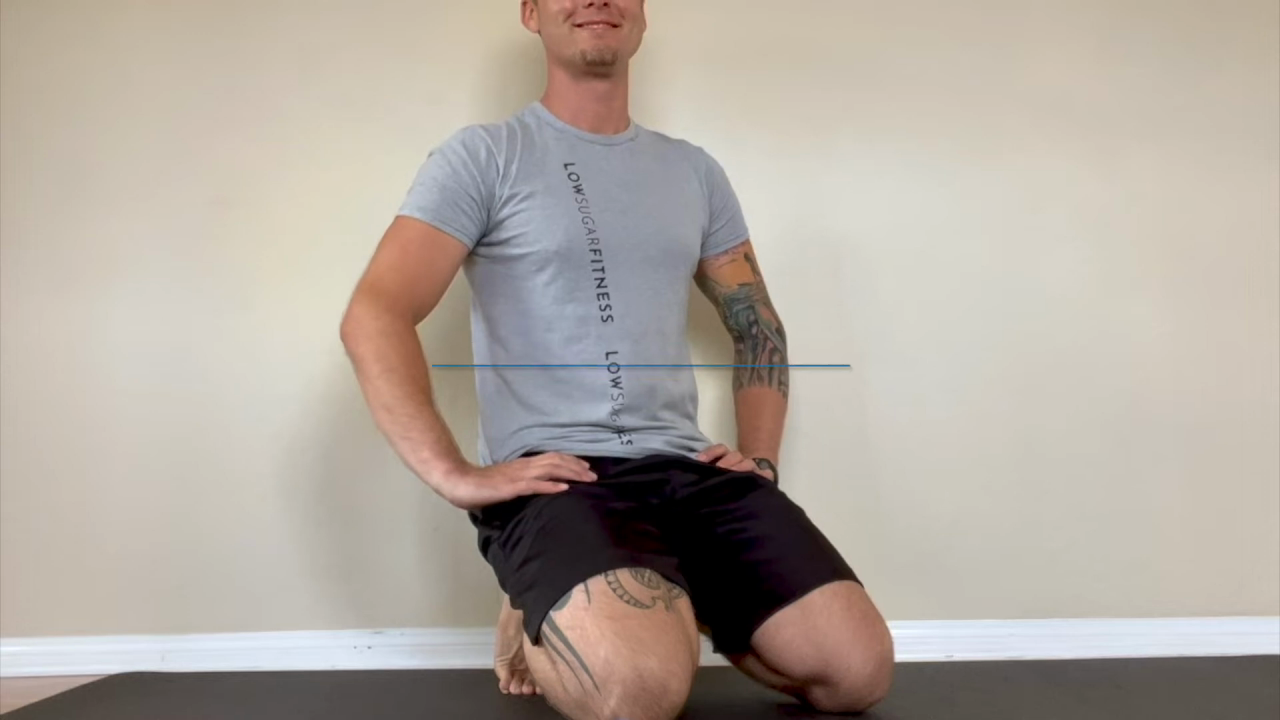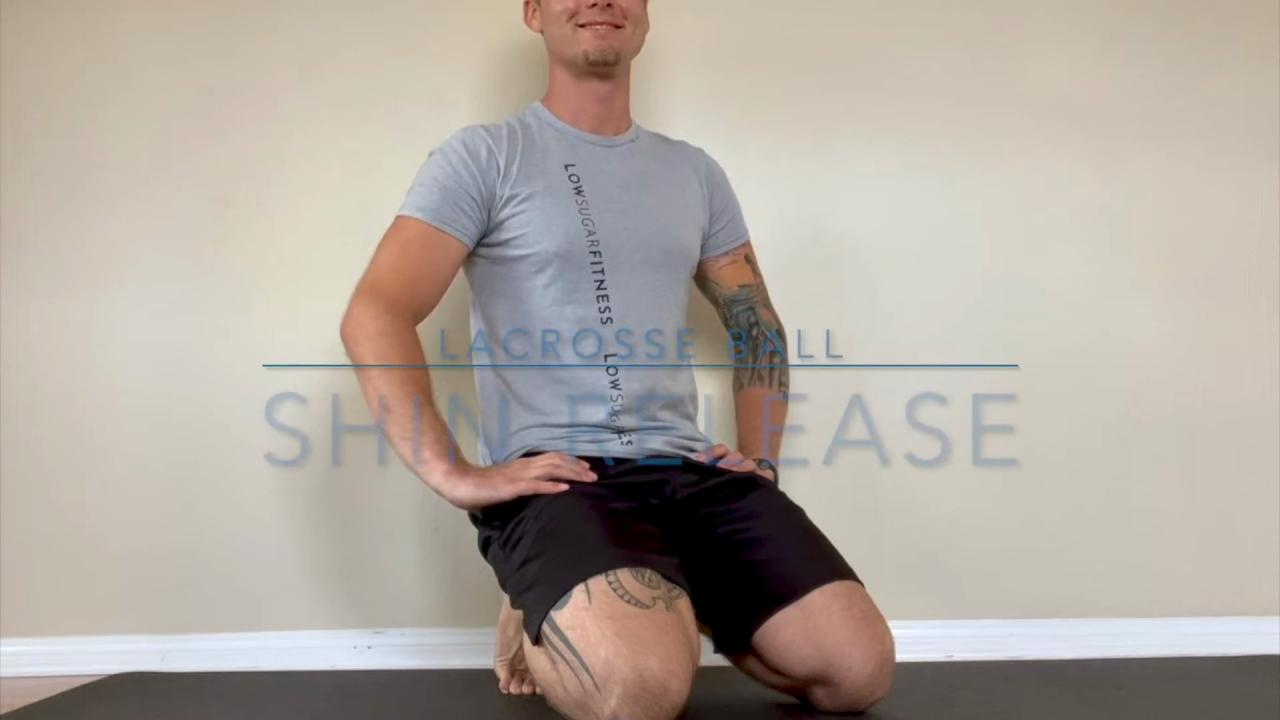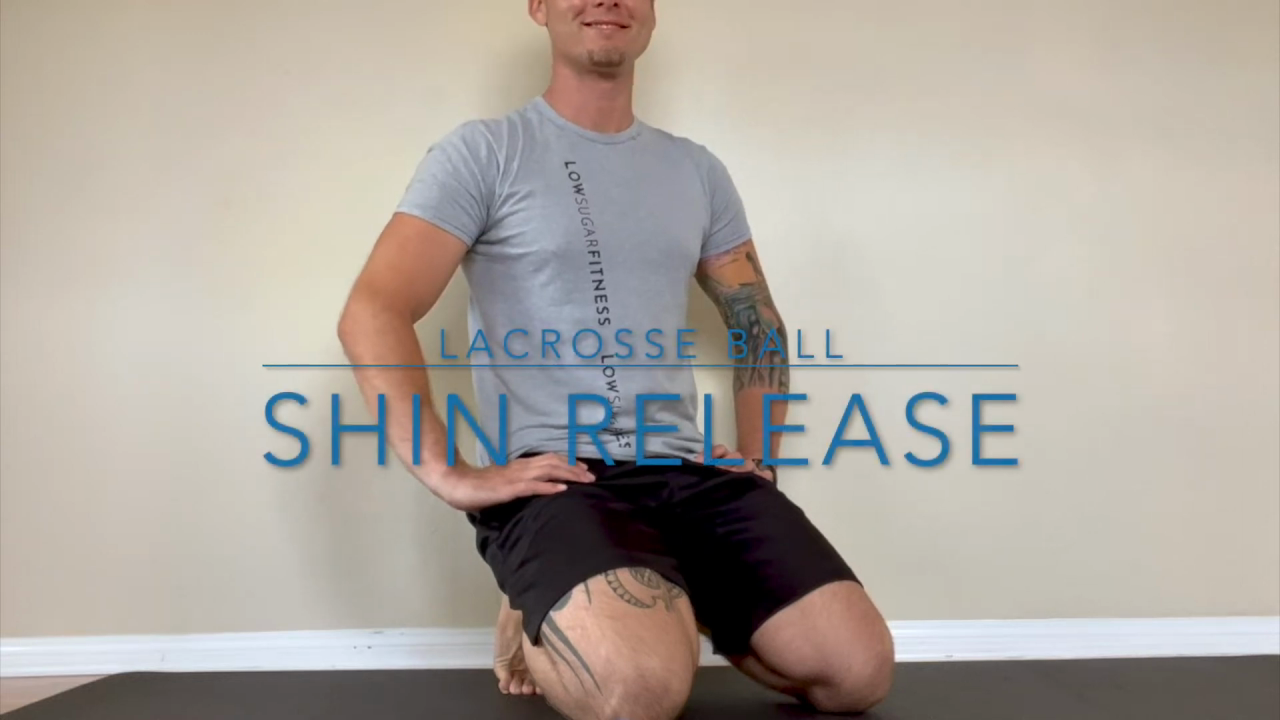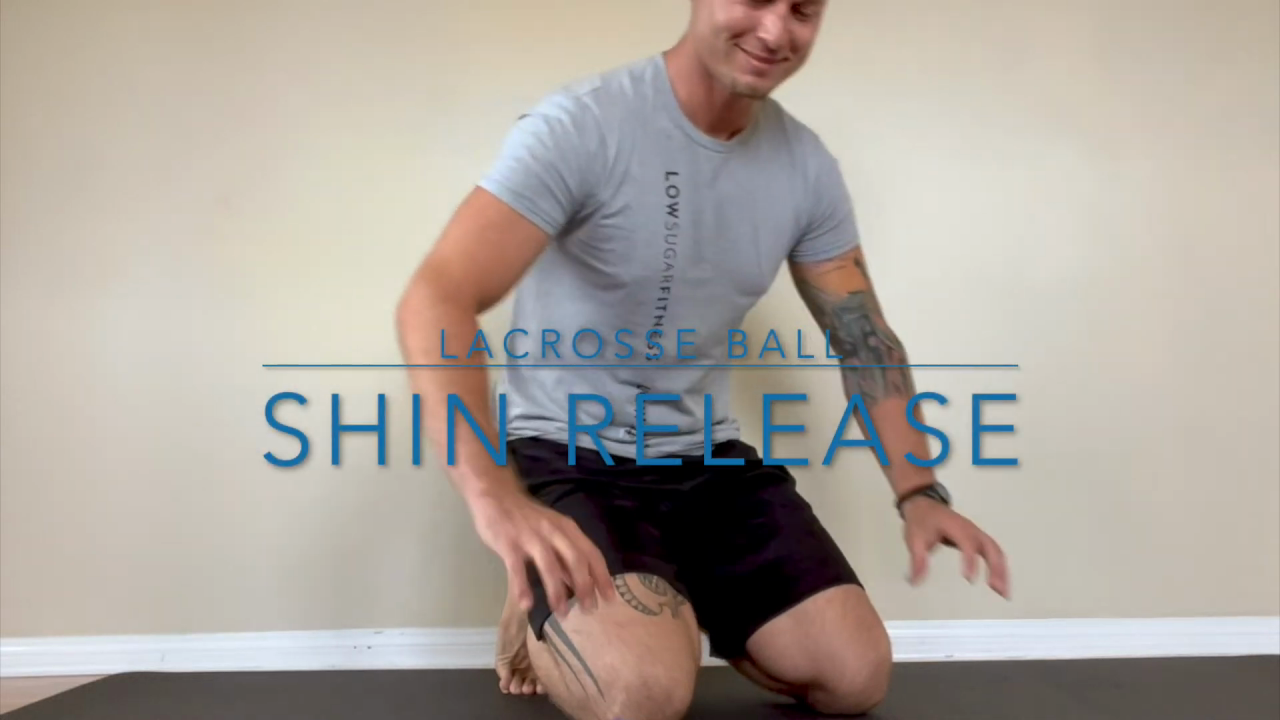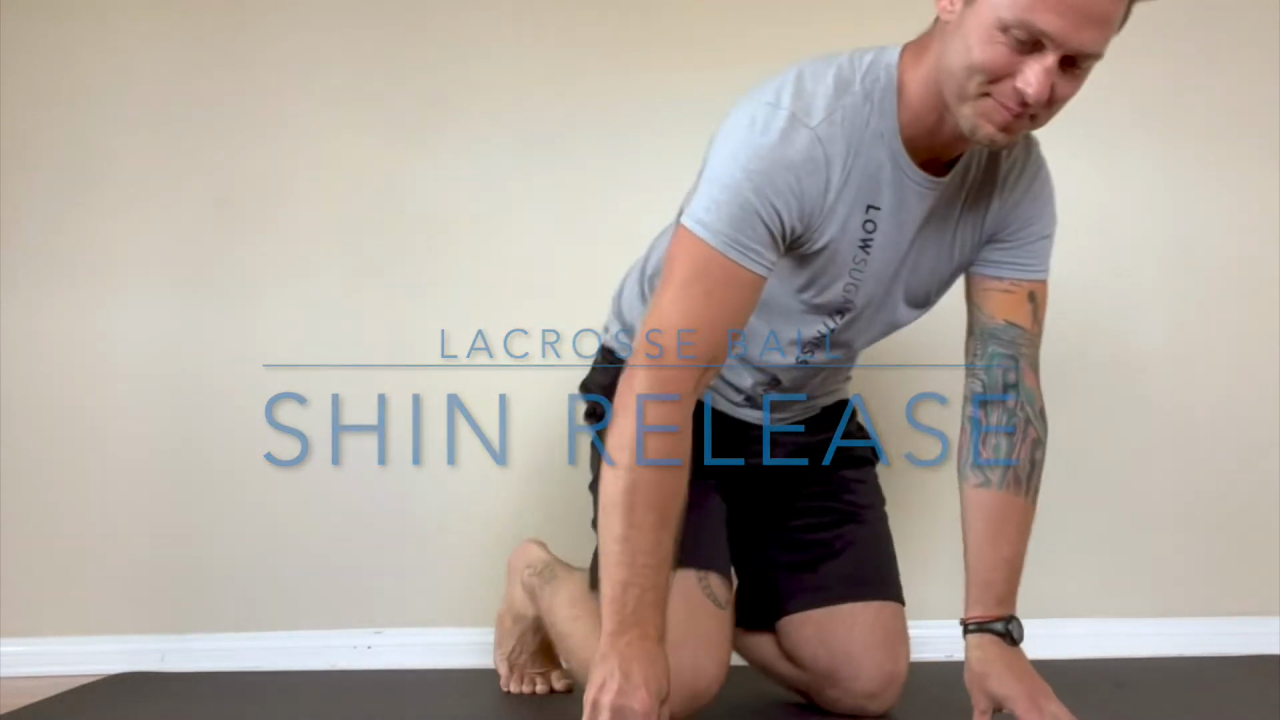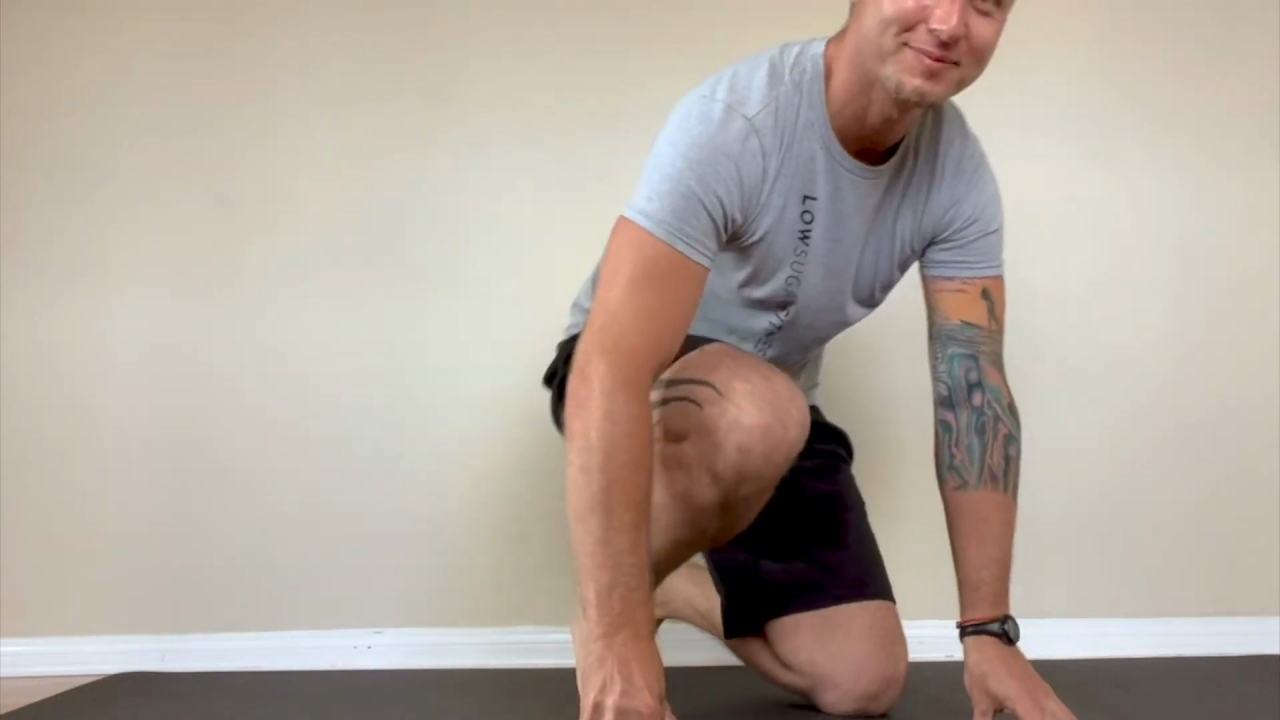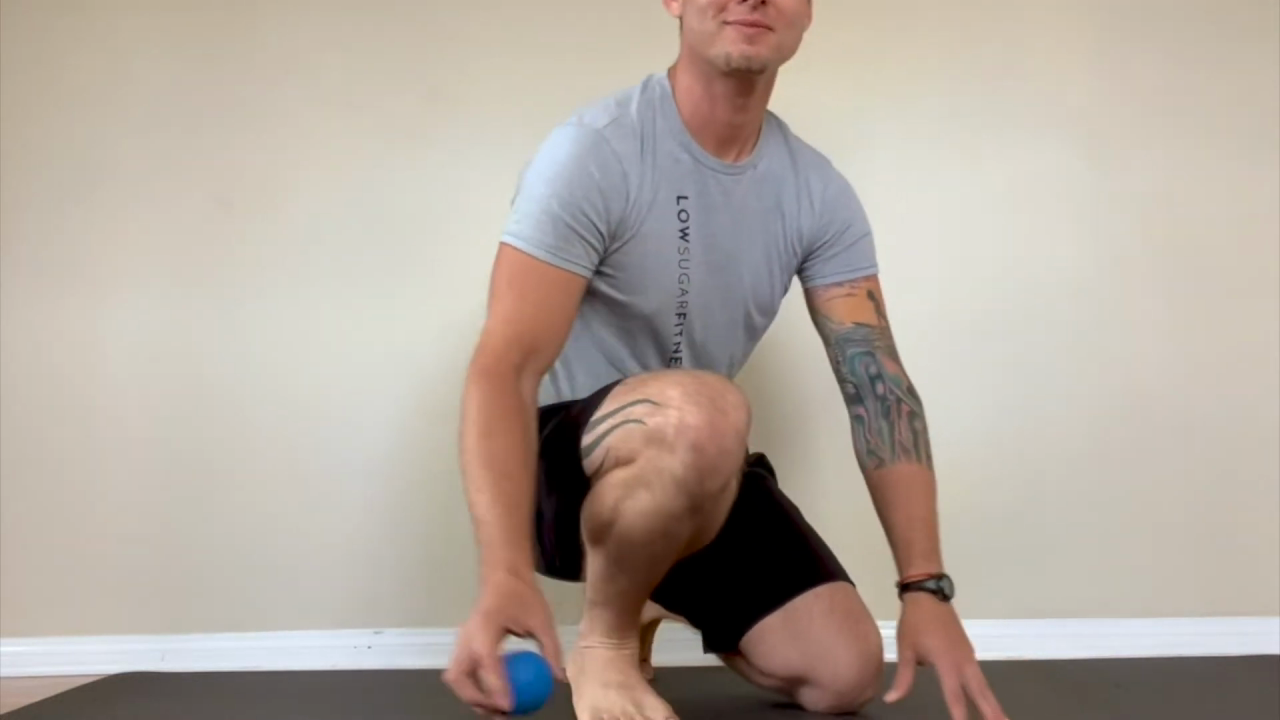
dt=0.7s
person 1, frame 1
left shoulder: (693, 171)
right shoulder: (484, 155)
left elbow: (757, 328)
right elbow: (374, 317)
left wrist: (760, 459)
right wrist: (456, 474)
left hip: (689, 467)
right hip: (554, 475)
left ankle: (672, 601)
right ankle: (544, 619)
person 1, frame 2
left shoulder: (694, 172)
right shoulder: (484, 156)
left elbow: (757, 327)
right elbow: (374, 318)
left wrist: (760, 459)
right wrist: (454, 475)
left hip: (690, 469)
right hip: (553, 475)
left ankle: (673, 602)
right ankle: (544, 620)
person 1, frame 3
left shoulder: (697, 170)
right shoulder: (483, 153)
left elbow: (759, 325)
right elbow: (372, 315)
left wrist: (757, 457)
right wrist: (449, 473)
left hip: (688, 470)
right hip: (551, 477)
left ankle: (670, 603)
right ankle: (542, 619)
person 1, frame 4
left shoulder: (806, 167)
right shoulder: (580, 127)
left elbow: (864, 340)
right elbow: (435, 303)
left wrist: (919, 489)
right wrist: (495, 498)
left hip: (706, 460)
right hip: (568, 460)
left ankle: (692, 605)
right ankle: (542, 611)
person 1, frame 5
left shoulder: (1021, 183)
right shoulder: (794, 128)
left elbow: (1006, 397)
right elbow: (659, 377)
left wrist: (991, 628)
right wrist: (629, 634)
left hip: (809, 415)
right hip: (676, 396)
left ankle: (696, 591)
right ankle: (540, 584)
person 1, frame 6
left shoulder: (959, 173)
right shoulder: (732, 121)
left elbow: (973, 392)
right elbow: (609, 371)
left wrist: (989, 630)
right wrist: (618, 634)
left hip: (773, 411)
right hip: (645, 374)
right knee: (759, 414)
left ankle: (673, 588)
right ankle: (605, 607)
person 1, frame 7
left shoulder: (818, 188)
right shoulder: (593, 151)
left elbow: (876, 383)
right elbow: (506, 366)
left wrist: (927, 589)
right wrist: (508, 573)
left hip: (704, 475)
right hip: (563, 457)
right knee: (703, 412)
left ankle: (663, 590)
right ankle: (605, 633)
